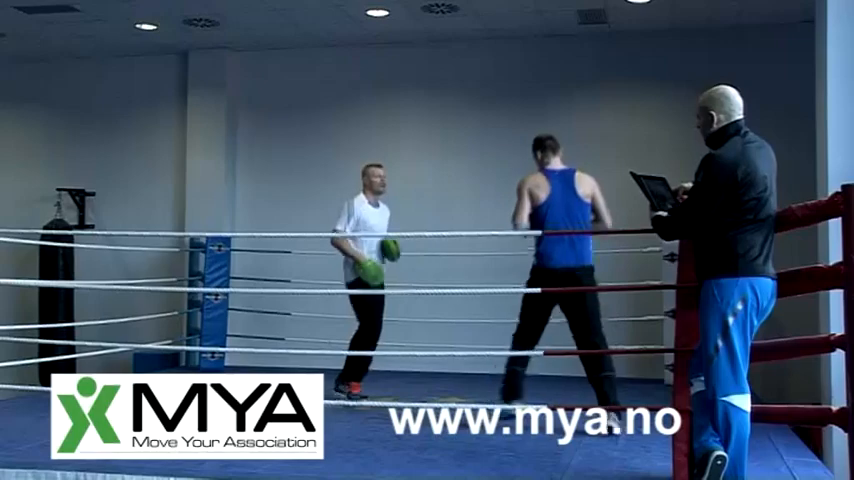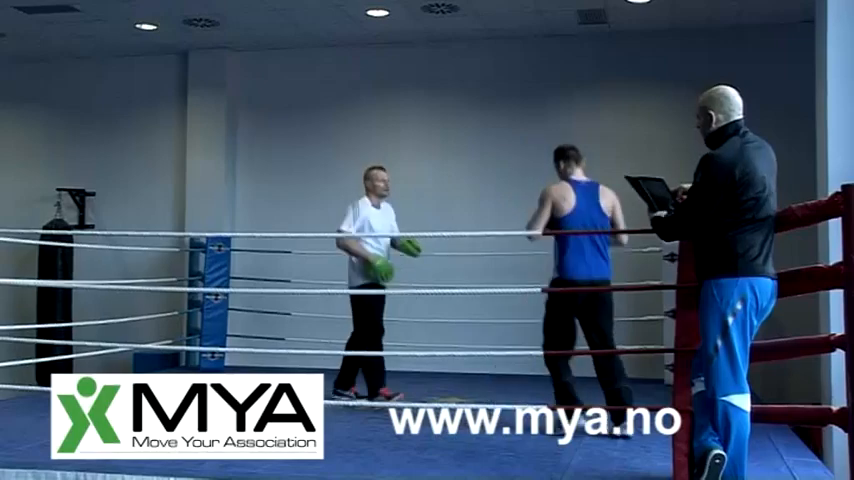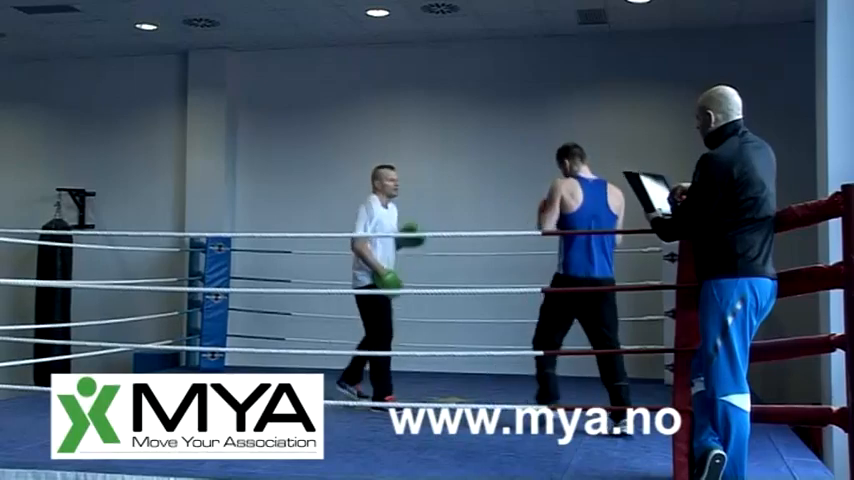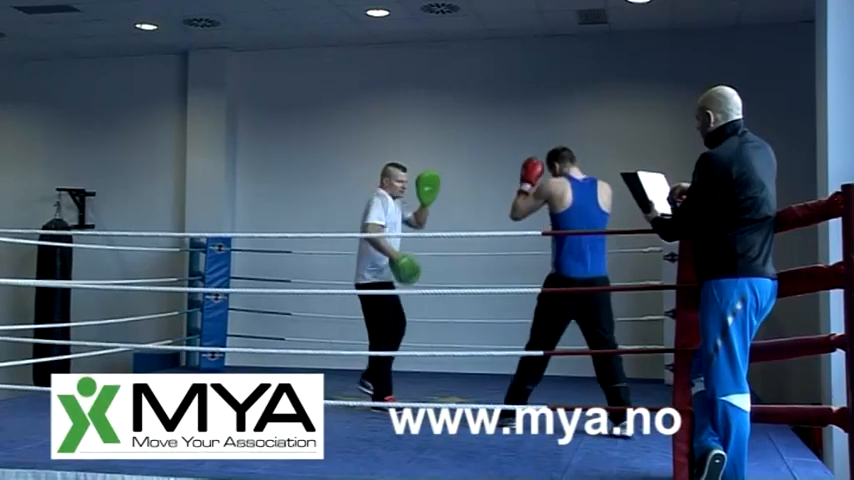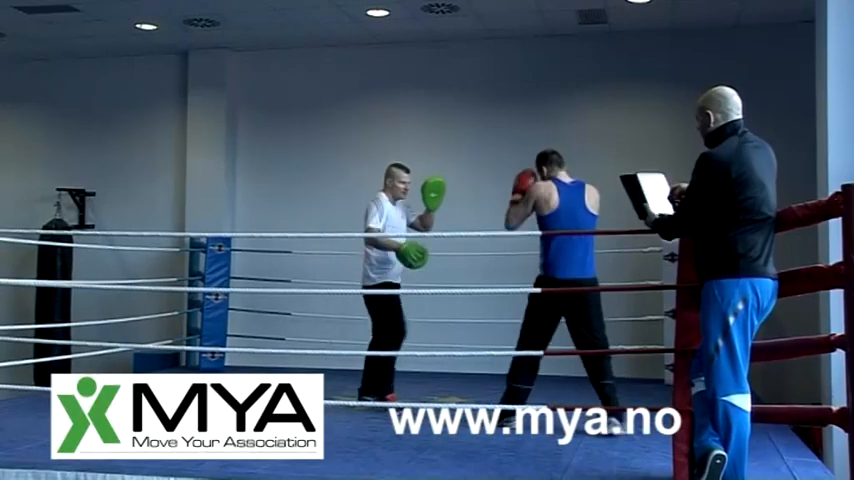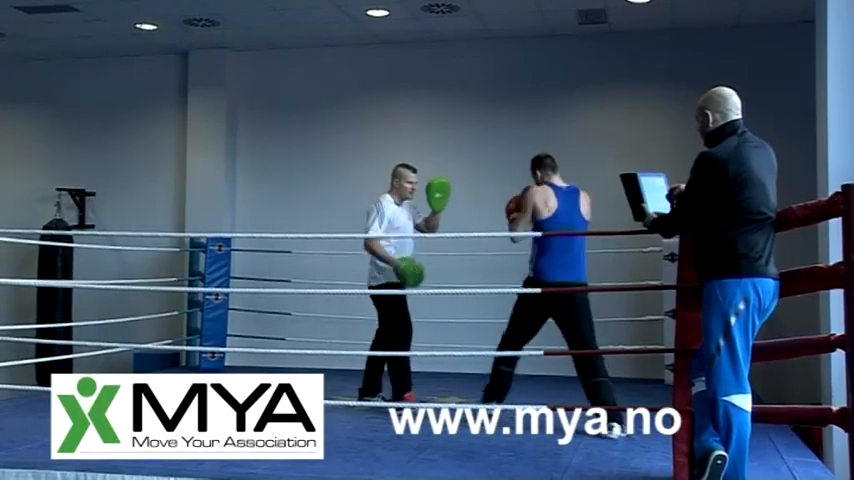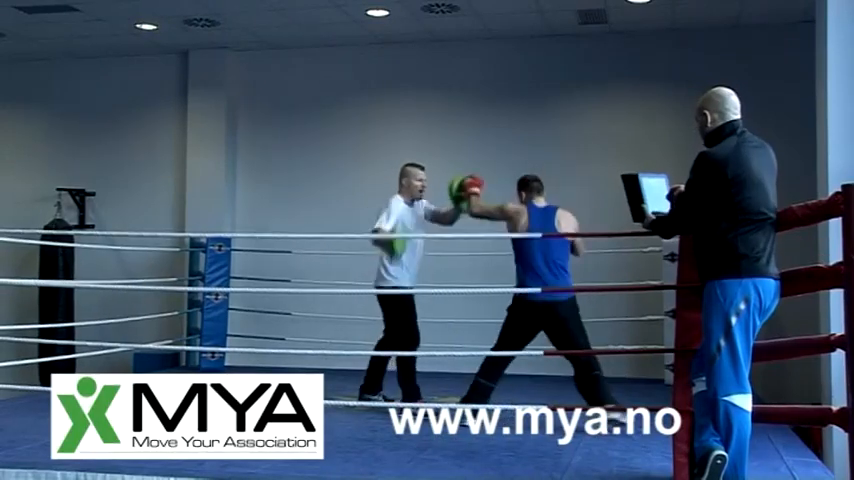
dt=0.2s
person 1, frame 1
left shoulder: (721, 159)
right shoulder: (760, 150)
left elbow: (692, 223)
left wrist: (661, 220)
right wrist: (698, 191)
left hip: (731, 280)
right hip: (757, 278)
left knee: (726, 380)
right knee: (705, 367)
person 1, frame 2
left shoulder: (719, 160)
right shoulder: (761, 150)
left elbow: (691, 224)
left wrist: (660, 221)
right wrist: (697, 192)
left hip: (732, 281)
right hip: (758, 278)
left knee: (726, 380)
right knee: (706, 369)
person 1, frame 3
left shoulder: (718, 159)
right shoulder: (760, 150)
left elbow: (690, 224)
left wrist: (659, 222)
right wrist: (696, 191)
left hip: (731, 281)
right hip: (759, 278)
left knee: (726, 380)
right knee: (706, 369)
person 1, frame 4
left shoulder: (717, 159)
right shoulder: (761, 150)
left elbow: (690, 224)
left wrist: (660, 221)
right wrist: (695, 191)
left hip: (731, 281)
right hip: (759, 278)
left knee: (726, 380)
right knee: (706, 369)
person 1, frame 5
left shoulder: (717, 158)
right shoulder: (761, 150)
left elbow: (689, 222)
left wrist: (657, 222)
right wrist: (693, 192)
left hip: (732, 280)
right hip: (759, 278)
left knee: (727, 380)
right knee: (707, 369)
person 1, frame 6
left shoulder: (715, 158)
right shoulder: (762, 151)
left elbow: (685, 219)
left wrist: (654, 221)
right wrist: (692, 192)
left hip: (733, 280)
right hip: (760, 278)
left knee: (728, 381)
right knee: (707, 368)
person 1, frame 7
left shoulder: (714, 158)
right shoulder: (761, 151)
left elbow: (685, 219)
left wrist: (654, 223)
right wrist: (690, 193)
left hip: (734, 281)
right hip: (762, 278)
left knee: (728, 380)
right knee: (707, 368)
person 2, frame 1
left shoulder: (530, 183)
right shoulder: (586, 181)
left elbow: (520, 225)
right elbow: (606, 224)
left hip: (547, 272)
right hip: (580, 272)
left knee: (525, 338)
right knee: (593, 341)
left ankle: (511, 400)
right ankle: (610, 409)
person 2, frame 2
left shoulder: (555, 192)
right shoulder: (607, 194)
left elbow: (533, 233)
right elbow: (622, 239)
left wrist: (551, 226)
left hip: (567, 284)
right hip: (599, 285)
left knee: (557, 350)
right knee: (605, 351)
left ankle: (570, 409)
right ankle: (622, 418)
person 2, frame 3
left shoulder: (562, 187)
right shoulder: (615, 193)
left elbow: (546, 228)
right elbow: (616, 237)
left wrist: (543, 212)
left hip: (570, 280)
right hip: (603, 282)
left knee: (546, 342)
right knee: (608, 348)
left ankle: (548, 406)
right ankle: (622, 416)
person 2, frame 4
left shoulder: (552, 186)
right shoulder: (604, 190)
left elbow: (516, 214)
left wrist: (526, 186)
left hip: (564, 281)
right hip: (597, 282)
left knee: (539, 347)
right knee: (606, 349)
left ankle: (511, 412)
right ankle: (621, 417)
person 2, frame 5
left shoulder: (540, 190)
right shoulder: (592, 193)
left elbow: (511, 224)
left wrist: (517, 196)
left hip: (552, 283)
right hip: (586, 284)
left knee: (529, 349)
right knee: (597, 350)
left ankle: (508, 413)
right ankle: (612, 415)
person 2, frame 6
left shoulder: (536, 194)
right shoulder: (584, 198)
left elbow: (516, 235)
left wrist: (514, 215)
left hip: (541, 286)
right hip: (574, 288)
left knee: (511, 345)
right knee: (589, 353)
left ankle: (491, 405)
right ankle: (611, 419)
person 2, frame 7
left shoulder: (514, 212)
right shoulder: (567, 218)
left elbow: (475, 210)
right elbow: (579, 251)
left wrist: (471, 192)
left hip: (528, 303)
right hip: (562, 303)
left knee: (499, 358)
right knee: (585, 359)
right ankle: (607, 406)
person 3, frame 1
left shoulder: (385, 210)
right shoulder: (353, 205)
right elbow: (337, 238)
right wrist: (359, 258)
left hip: (376, 278)
right hip: (359, 277)
left knee: (372, 330)
right knee: (370, 327)
left ankle: (346, 382)
right ankle: (351, 382)
person 3, frame 2
left shoulder: (388, 211)
right shoulder: (358, 207)
left elbow: (393, 239)
right elbow: (342, 240)
left wrist: (404, 244)
right wrist: (369, 257)
left hip: (379, 280)
right hip: (363, 281)
left knee: (362, 333)
right knee: (372, 333)
left ankle: (343, 386)
right ankle: (379, 391)
person 3, frame 3
left shoulder: (391, 209)
right shoulder: (369, 207)
right elbow: (358, 244)
left wrist: (407, 238)
right wrist: (380, 269)
left hip: (381, 283)
right hip: (368, 283)
left knee: (375, 335)
right knee: (381, 336)
left ankle: (349, 380)
right ankle: (383, 396)
person 3, frame 4
left shoulder: (394, 203)
right shoulder: (380, 200)
left elbow: (417, 223)
right elbow: (370, 232)
left wrist: (426, 199)
right wrist: (395, 255)
left hip: (384, 279)
right hip: (371, 279)
left knee: (397, 327)
right knee: (382, 335)
left ankle: (370, 377)
right ankle: (383, 396)
person 3, frame 5
left shoulder: (400, 207)
right shoulder: (378, 204)
left elbow: (424, 226)
right elbow: (371, 237)
left wrist: (432, 205)
right wrist: (399, 247)
left hip: (389, 280)
right hip: (378, 281)
left knee: (391, 333)
right knee: (390, 335)
left ankle: (369, 390)
right ankle: (384, 394)
person 3, frame 6
left shoulder: (407, 207)
right shoulder: (382, 206)
left elbow: (429, 227)
right elbow: (370, 243)
left wrist: (436, 208)
right wrist: (394, 262)
left hip: (393, 281)
right hip: (385, 281)
left knee: (387, 336)
right knee: (401, 333)
left ankle: (369, 391)
right ankle: (403, 394)
person 3, frame 7
left shoulder: (421, 206)
right shoulder: (394, 206)
left elbow: (446, 219)
right elbow: (377, 235)
left wrist: (458, 206)
right wrist: (388, 242)
left hip: (403, 284)
right hip: (392, 284)
left knee: (394, 338)
right knee: (408, 339)
left ankle: (370, 390)
right ankle: (411, 400)
